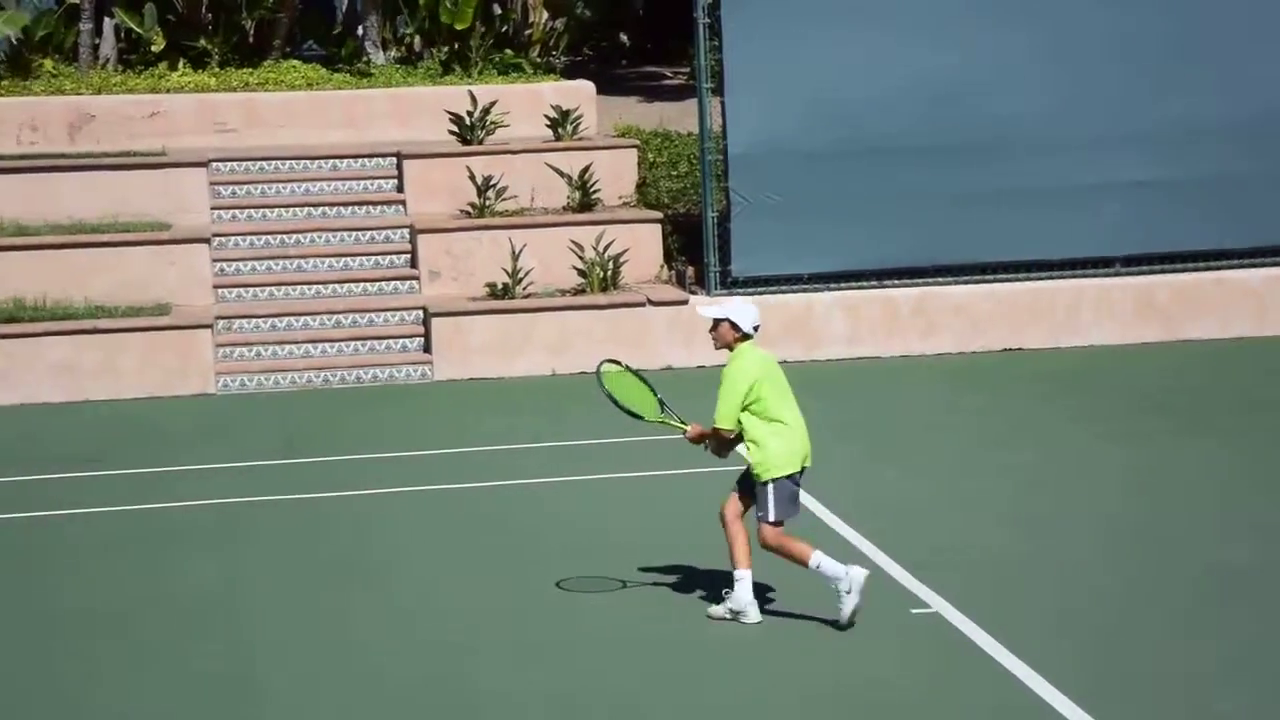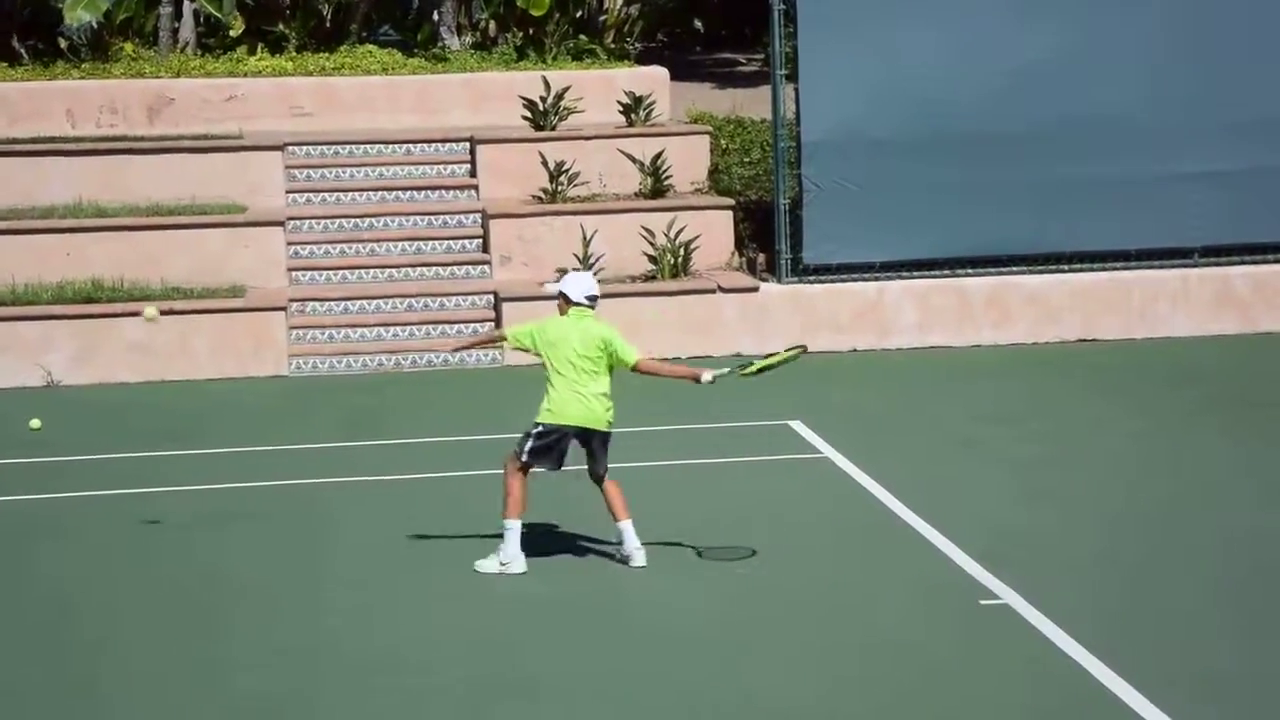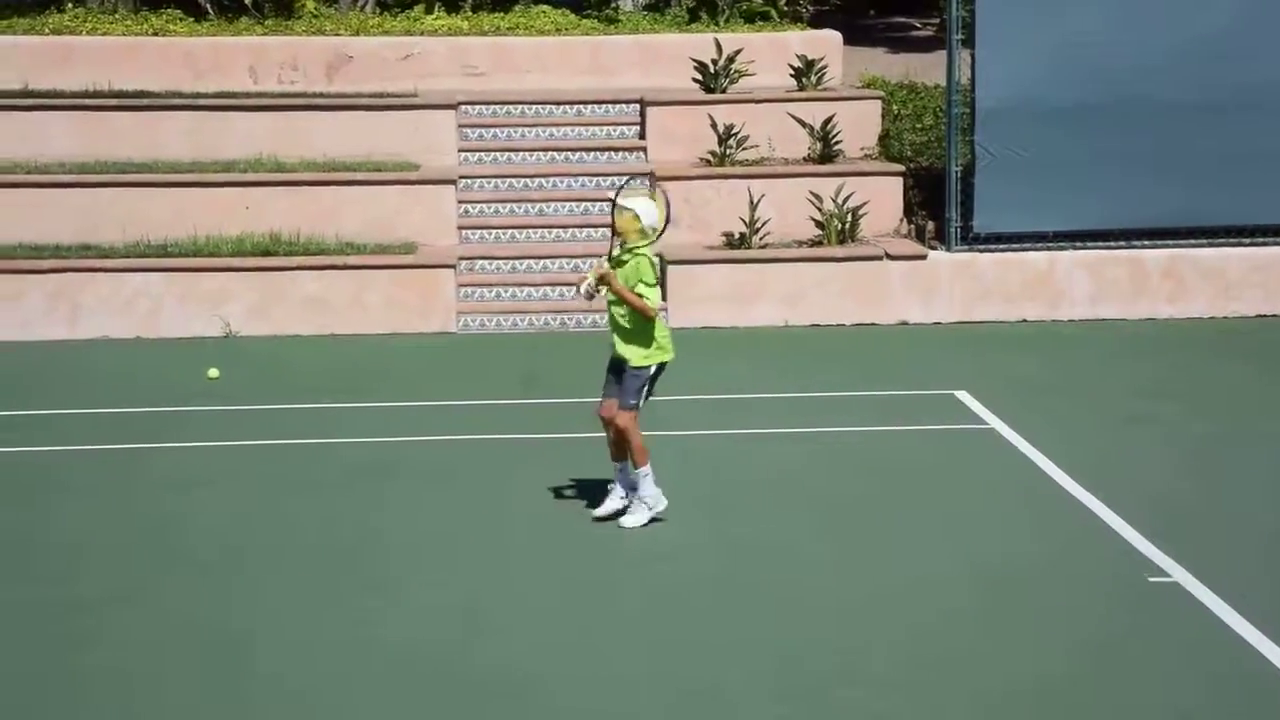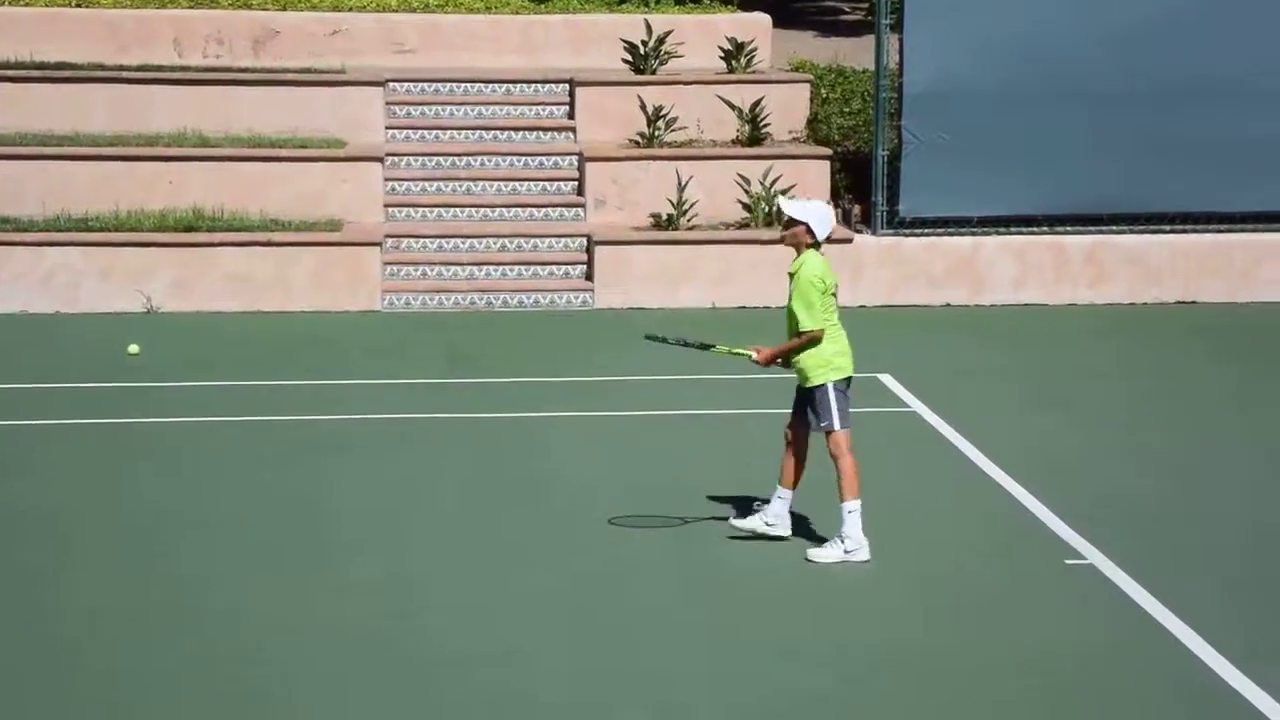
dt=1s
person 1, frame 1
left shoulder: (738, 369)
right shoulder: (762, 358)
left elbow: (723, 429)
left wrist: (699, 434)
right wrist: (726, 443)
left hip: (777, 457)
right hip: (783, 452)
left knee: (771, 537)
right knee: (732, 511)
left ankle: (842, 576)
right ankle: (743, 599)
person 1, frame 2
left shoulder: (549, 327)
right shoulder: (606, 333)
left elbow: (501, 337)
right elbow: (640, 364)
left wrist: (464, 344)
right wrist: (694, 373)
left hip: (561, 415)
right hip: (598, 419)
left knee: (514, 468)
right knee: (602, 476)
left ankle: (511, 553)
right ankle: (633, 547)
person 1, frame 3
left shoulder: (642, 260)
right shoulder: (618, 255)
left elbow: (650, 310)
right elbow: (596, 288)
left wrist: (613, 283)
right wrist: (590, 285)
left hip: (646, 353)
right hip: (624, 350)
left knee: (623, 422)
right knee: (607, 414)
left ankle: (648, 494)
right ankle: (621, 490)
person 1, frame 4
left shoulder: (810, 272)
right shoulder: (808, 264)
left elbow: (814, 332)
left wrist: (773, 353)
right wrist: (782, 351)
left hip: (826, 369)
right hip: (813, 368)
left knee: (838, 447)
right knee: (794, 438)
left ankle: (852, 539)
right ankle: (777, 516)
